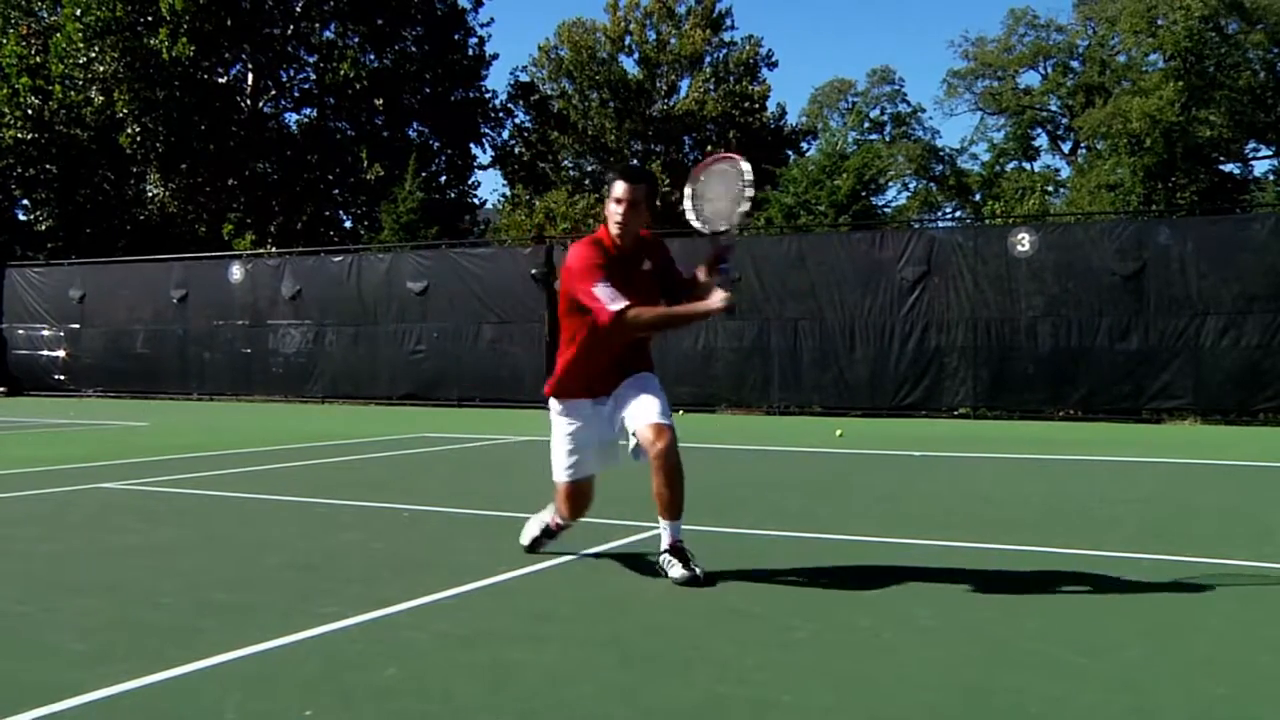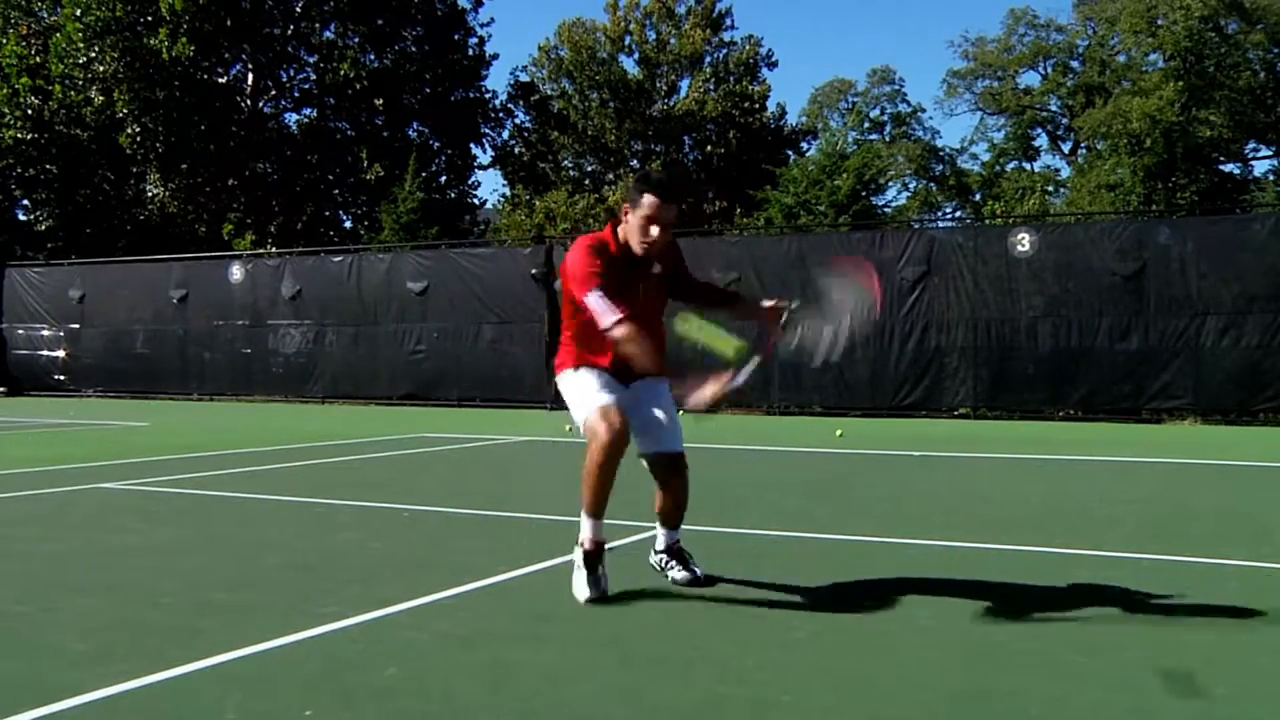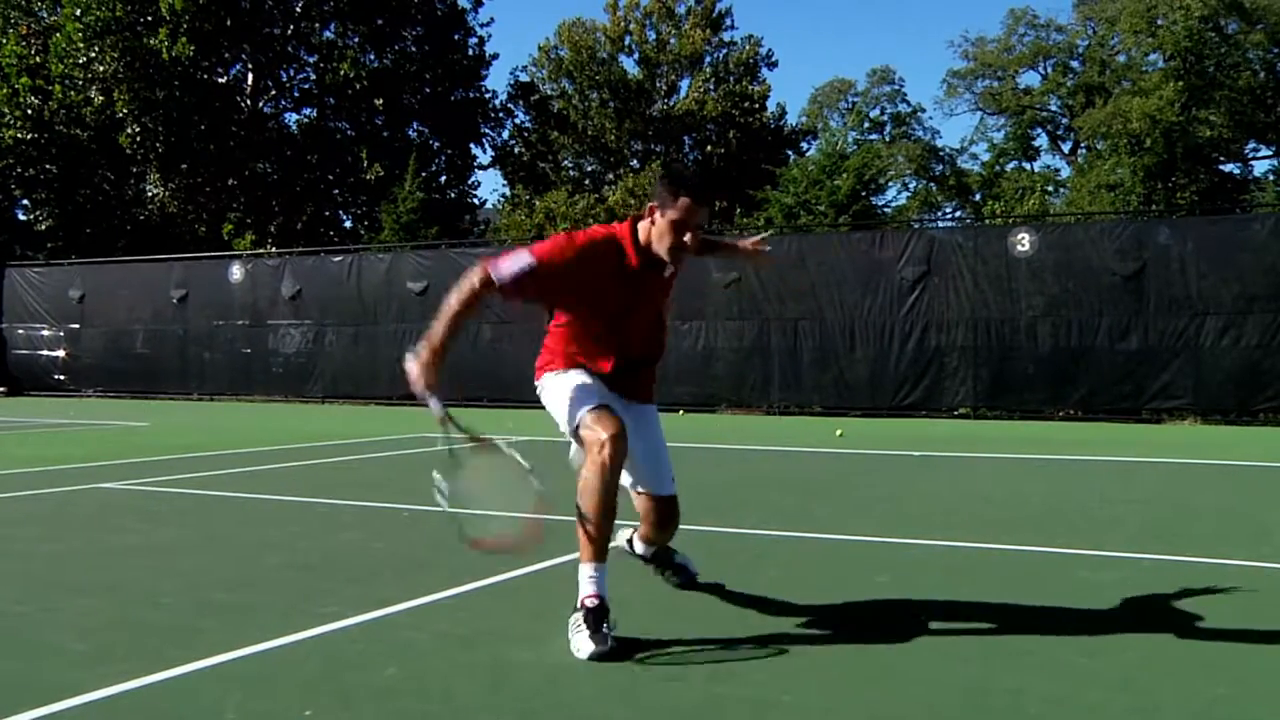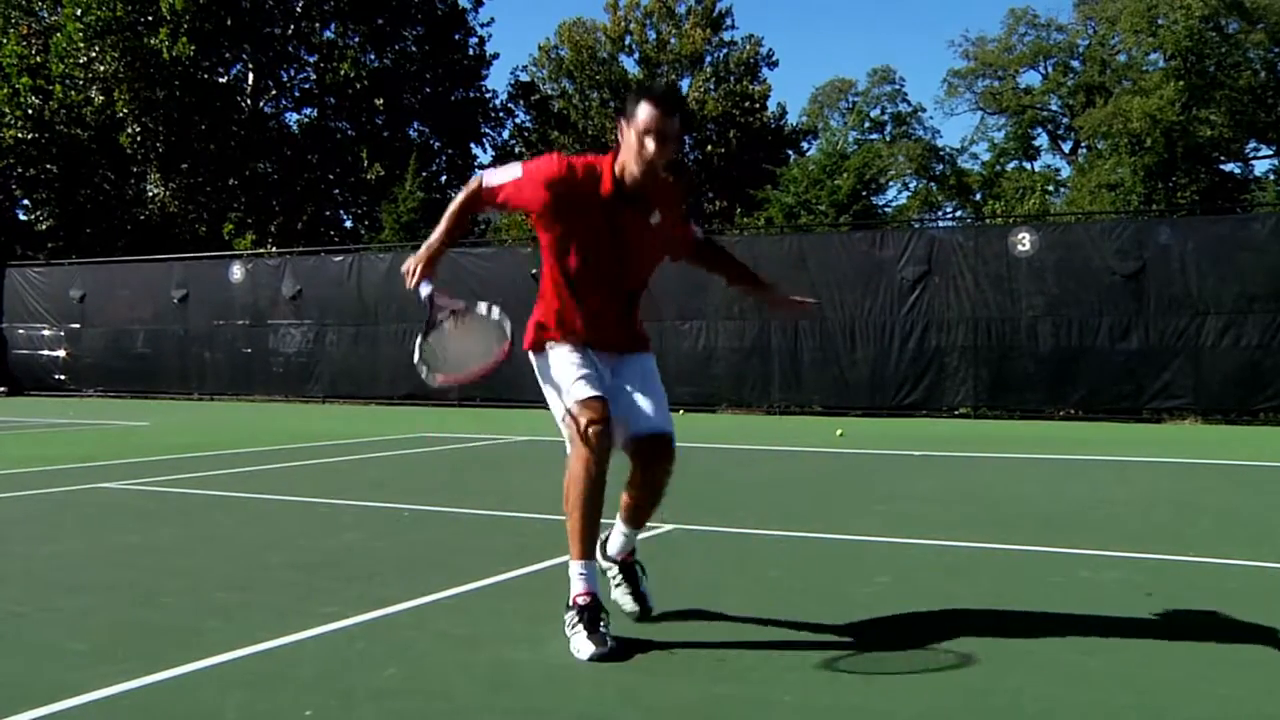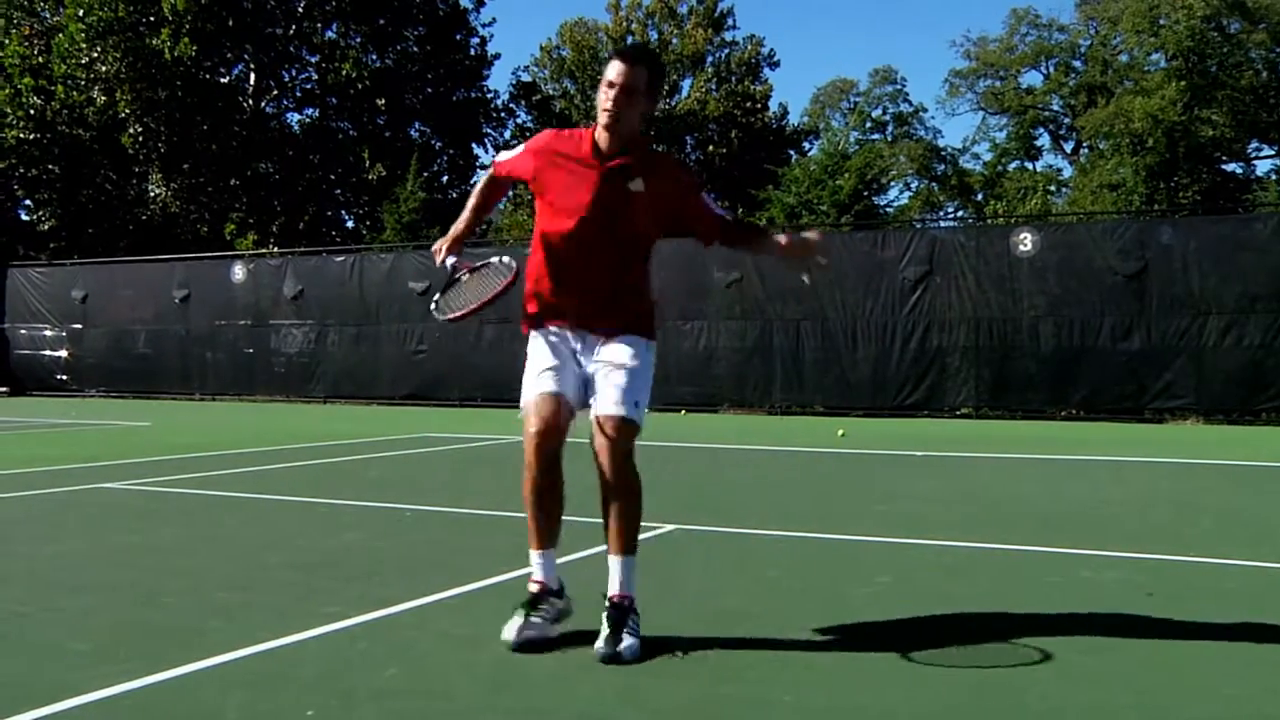
dt=0.2s
person 1, frame 1
left shoulder: (654, 249)
right shoulder: (583, 256)
left elbow: (676, 300)
right elbow: (628, 319)
left wrist: (699, 284)
right wrist: (702, 307)
left hip: (629, 377)
right hip: (574, 388)
left knee: (661, 441)
right knee: (573, 507)
left ankle: (672, 546)
right ankle: (555, 517)
person 1, frame 2
left shoulder: (664, 252)
right shoulder: (587, 258)
left elbow: (696, 290)
right elbow: (624, 334)
left wrist: (753, 308)
right wrist: (688, 389)
left hip: (641, 374)
right hip: (588, 369)
left knee: (671, 467)
right knee: (610, 428)
left ankle: (666, 548)
right ankle: (589, 546)
person 1, frame 3
left shoulder: (666, 247)
right shoulder: (585, 250)
right elbow: (484, 276)
left wrist: (731, 248)
right wrist: (432, 346)
left hip: (633, 389)
right hip: (573, 375)
left knee: (663, 517)
right knee: (608, 437)
left ankle: (645, 543)
right ankle: (589, 604)
person 1, frame 4
left shoulder: (667, 203)
right shoulder: (560, 176)
left elbow: (703, 251)
right elbow: (477, 190)
left wrist: (766, 292)
right wrist: (431, 250)
left hip: (625, 350)
right hip: (561, 342)
left knee: (657, 455)
right knee: (594, 433)
left ankle: (620, 546)
right ankle: (581, 598)
person 1, frame 5
left shoulder: (665, 176)
right shoulder: (549, 149)
left elbow: (725, 229)
right elbow: (495, 173)
left wrist: (778, 242)
right wrist: (459, 232)
left hip: (622, 334)
right hip: (555, 325)
left knee: (613, 439)
right knee: (540, 431)
left ankle: (621, 600)
right ankle: (545, 590)
